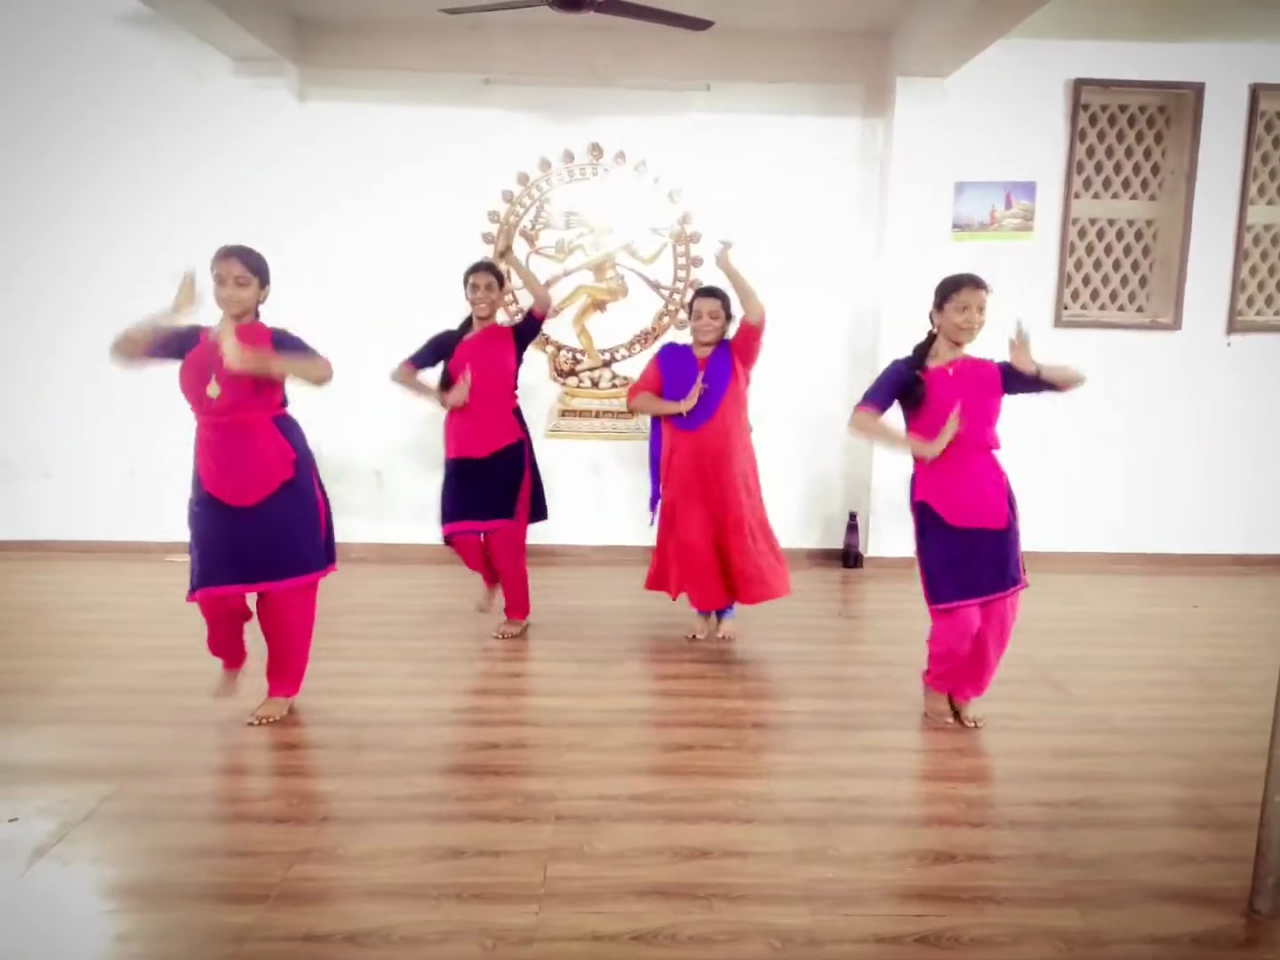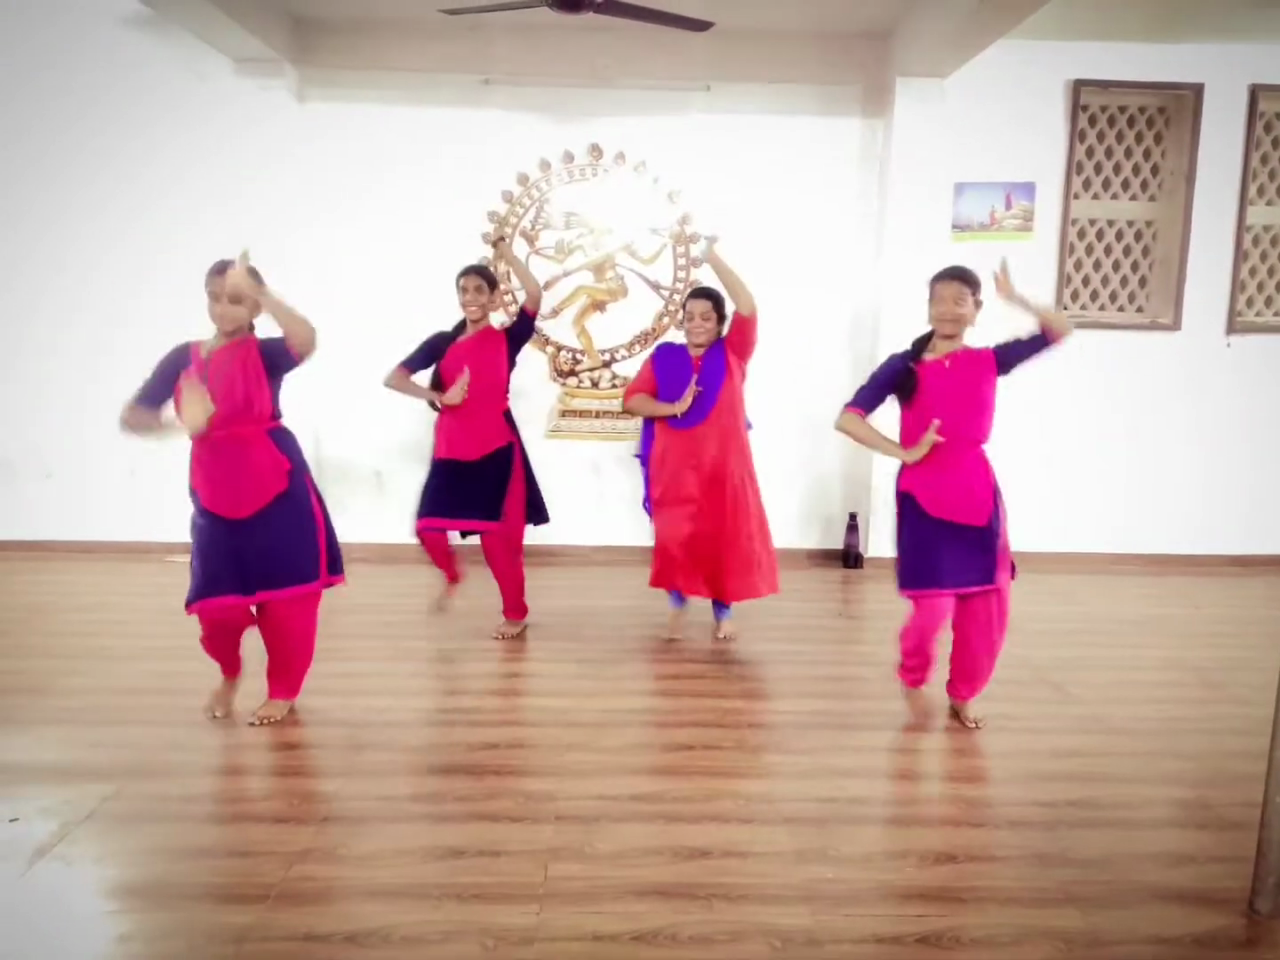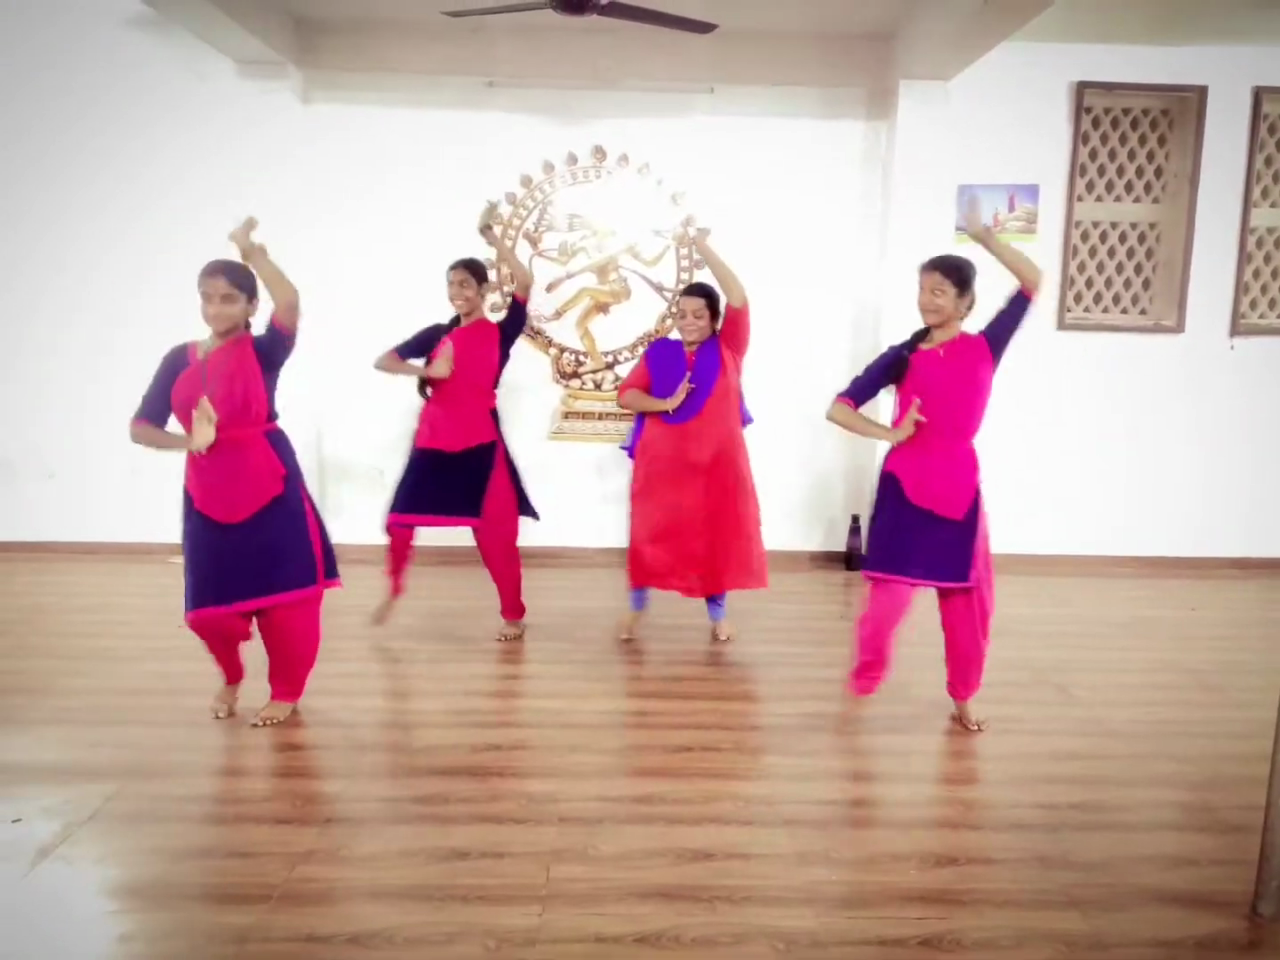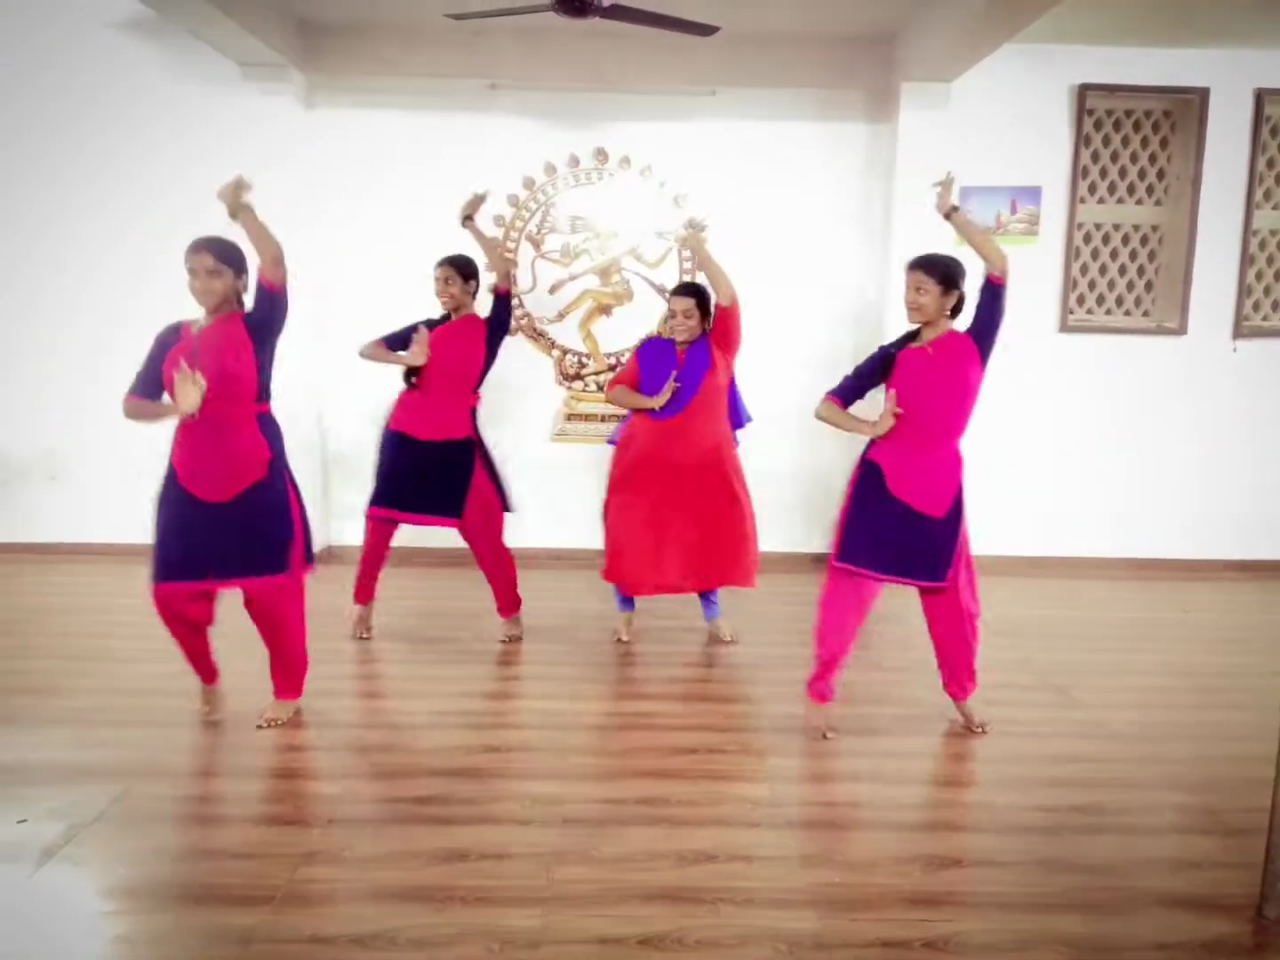
dt=0.1s
person 1, frame 1
left shoulder: (994, 374)
right shoulder: (908, 373)
left elbow: (1073, 379)
right elbow: (862, 419)
left wrist: (1031, 367)
right wrist: (923, 448)
left hip: (992, 498)
right hip: (937, 502)
left knee: (996, 612)
right knee: (961, 614)
left ankle: (965, 693)
right ankle: (936, 686)
person 1, frame 2
left shoulder: (990, 361)
right shoulder: (903, 366)
left elbow: (1060, 330)
right elbow: (848, 419)
left wrist: (1013, 297)
right wrist: (903, 452)
left hip: (977, 492)
right hip: (921, 495)
left knee: (987, 607)
right knee: (932, 607)
left ankle: (963, 694)
right ankle: (912, 678)
person 1, frame 3
left shoulder: (985, 348)
right shoulder: (902, 357)
left elbow: (1031, 281)
right elbow: (838, 409)
left wrist: (982, 234)
right wrist: (887, 434)
left hip: (959, 481)
right hip: (904, 483)
left knee: (968, 597)
right knee: (888, 593)
left ankle: (963, 695)
right ankle: (863, 681)
person 1, frame 4
left shoulder: (974, 344)
right shoulder: (892, 355)
left elbow: (999, 267)
right elbow: (827, 406)
left wrist: (951, 214)
right wrist: (869, 427)
left hip: (941, 480)
right hip: (882, 477)
left knee: (954, 597)
right knee: (848, 588)
left ankle: (962, 695)
right ankle: (819, 693)
person 2, frame 1
left shoulder: (272, 342)
right shoulder: (192, 340)
left elbow: (322, 371)
right elbow: (123, 349)
left wrist: (254, 360)
right wrist: (171, 316)
left hip: (280, 480)
right hip: (216, 485)
left knee: (285, 592)
right knee: (218, 595)
left ankle: (283, 689)
right ankle: (232, 658)
person 2, frame 2
left shoulder: (266, 355)
right shoulder: (182, 358)
left elbow: (306, 339)
right elbow: (132, 415)
left wrist: (256, 289)
right wrist: (178, 424)
left hip: (277, 493)
right hip: (215, 499)
left knee: (287, 600)
right knee: (216, 608)
left ankle: (283, 691)
right ankle: (228, 674)
person 2, frame 3
left shoulder: (264, 353)
right shoulder: (179, 361)
left elbow: (291, 307)
right elbow: (140, 428)
left wrist: (252, 251)
right wrist: (186, 440)
left hip: (271, 494)
right hip: (209, 502)
left knee: (286, 606)
right knee: (209, 613)
left ankle: (285, 692)
right ankle: (231, 675)
person 2, frame 4
left shoulder: (257, 328)
right shoulder: (171, 339)
left elbow: (276, 264)
right elbow: (133, 403)
left wrist: (241, 209)
right wrist: (173, 409)
left hip: (255, 477)
right hip: (189, 483)
left knee: (272, 589)
right knee: (175, 594)
left ankle: (288, 692)
right ankle: (207, 678)
person 3, frame 1
left shoulder: (514, 338)
right shoulder: (448, 341)
left elbow: (543, 303)
right elbow: (401, 374)
left wrist: (510, 260)
right wrist: (442, 397)
left hip: (506, 446)
right hip: (462, 449)
left knee: (505, 534)
right knee: (460, 531)
left ankle: (517, 613)
right ankle: (489, 579)
person 3, frame 2
left shoulder: (508, 340)
right shoulder: (441, 343)
left elbow: (535, 297)
right elbow: (393, 378)
left wrist: (503, 250)
right wrist: (438, 396)
left hip: (496, 449)
right hip: (451, 451)
left knee: (501, 536)
right knee: (429, 528)
left ankle: (515, 613)
right ankle: (451, 577)
person 3, frame 3
left shoulder: (502, 334)
right shoulder: (438, 333)
left elbow: (524, 285)
right elbow: (382, 361)
left wrist: (491, 237)
right wrist: (425, 371)
left hip: (479, 444)
right hip: (433, 443)
left knee: (495, 533)
right knee: (399, 522)
left ankle: (513, 614)
right ankle: (395, 584)
person 3, frame 4
left shoulder: (489, 330)
right shoulder: (427, 328)
left elbow: (505, 274)
right elbow: (368, 349)
left wrist: (471, 226)
right wrist: (406, 359)
left hip: (456, 439)
right hip: (408, 436)
left knee: (482, 529)
right knee: (380, 520)
left ankle: (510, 611)
right ankle: (363, 604)
person 4, frame 1
left shoulder: (738, 357)
right shoulder: (669, 358)
left elbow: (757, 316)
right elbow: (636, 398)
left wrist: (728, 268)
right wrist: (678, 406)
left hip: (729, 468)
right hip: (684, 470)
left knee: (733, 540)
right knee: (691, 543)
left ankle: (726, 613)
right ankle: (702, 611)
person 4, frame 2
left shoulder: (732, 353)
right shoulder: (663, 357)
left elbow: (748, 308)
right elbow: (632, 399)
left wrist: (715, 261)
right wrist: (673, 407)
left hip: (725, 466)
right hip: (676, 467)
left knee: (727, 537)
right knee: (676, 536)
left ankle: (723, 614)
right ankle: (678, 607)
person 4, frame 3
left shoulder: (728, 349)
right shoulder: (658, 353)
left elbow: (739, 301)
right elbow: (626, 394)
left wrist: (705, 251)
right wrist: (665, 403)
left hip: (718, 461)
right hip: (665, 461)
left knee: (718, 537)
right knee: (651, 534)
left ankle: (717, 615)
right ankle: (636, 610)
person 4, frame 4
left shoulder: (719, 348)
right shoulder: (649, 351)
left elbow: (728, 299)
right elbow: (615, 390)
left wrist: (698, 249)
right wrist: (651, 401)
left hip: (705, 459)
right hip: (647, 460)
left knee: (710, 533)
right knee: (629, 531)
left ankle: (714, 615)
right ankle: (625, 612)
